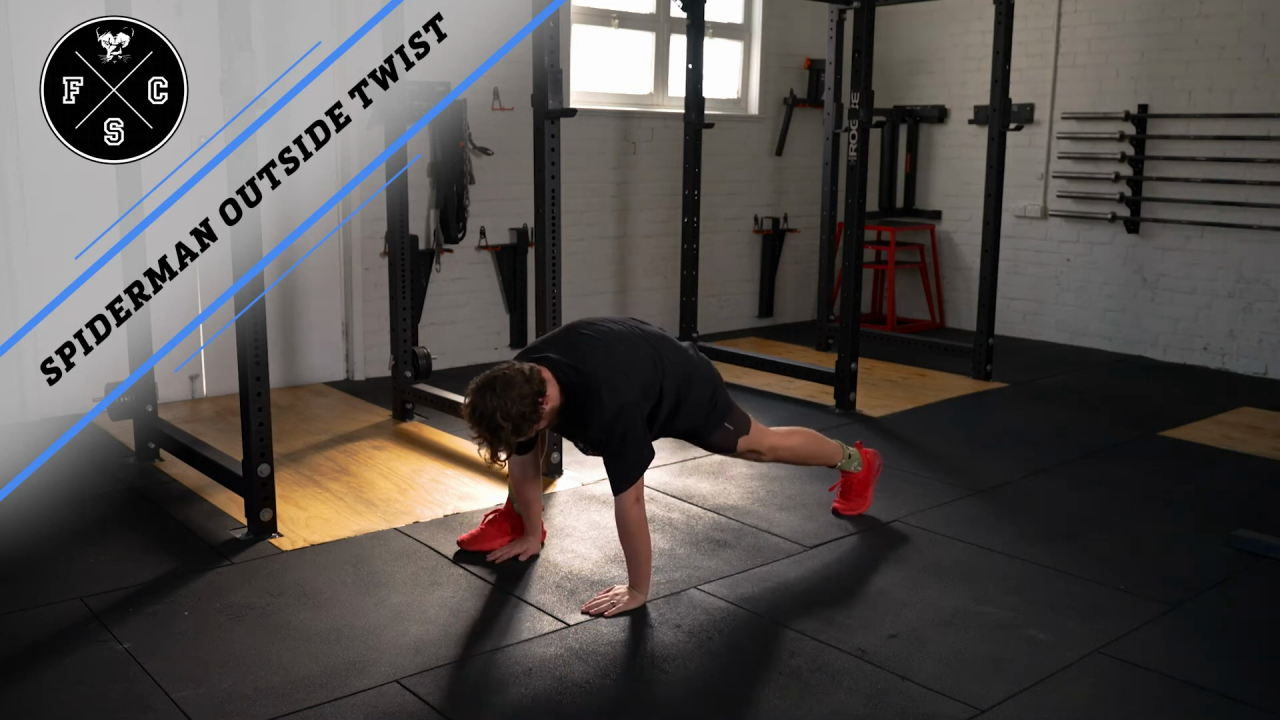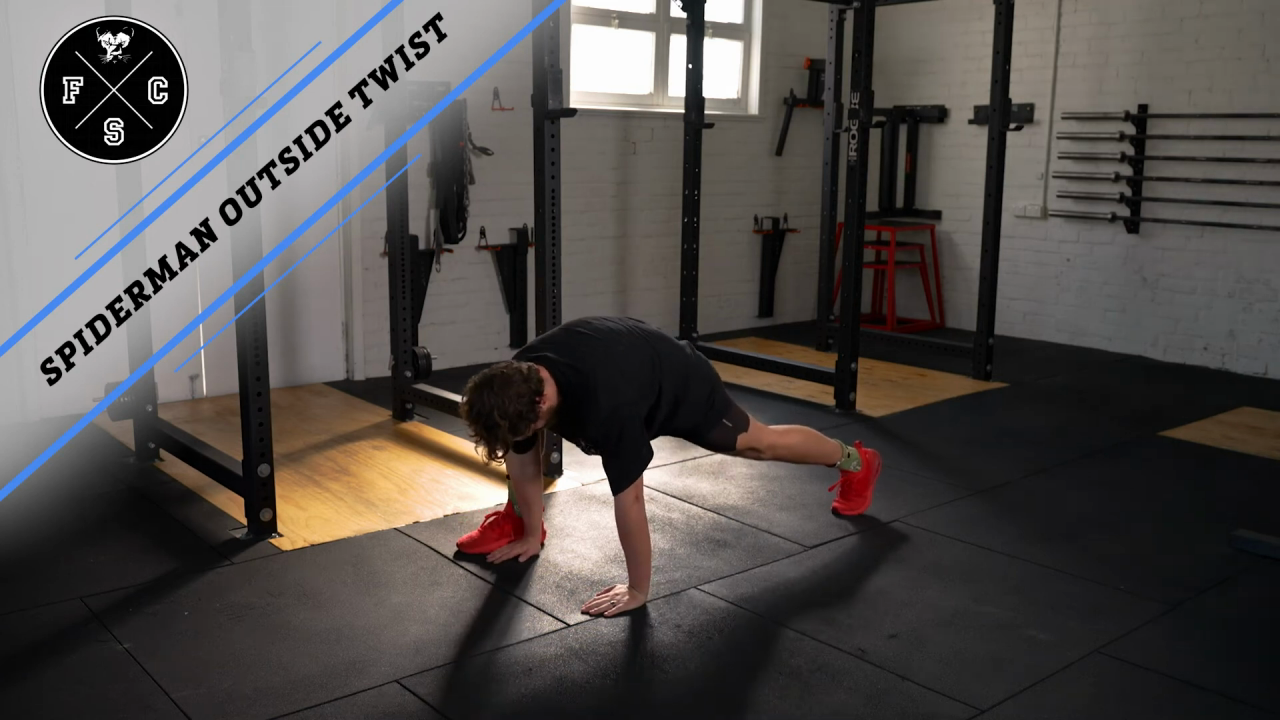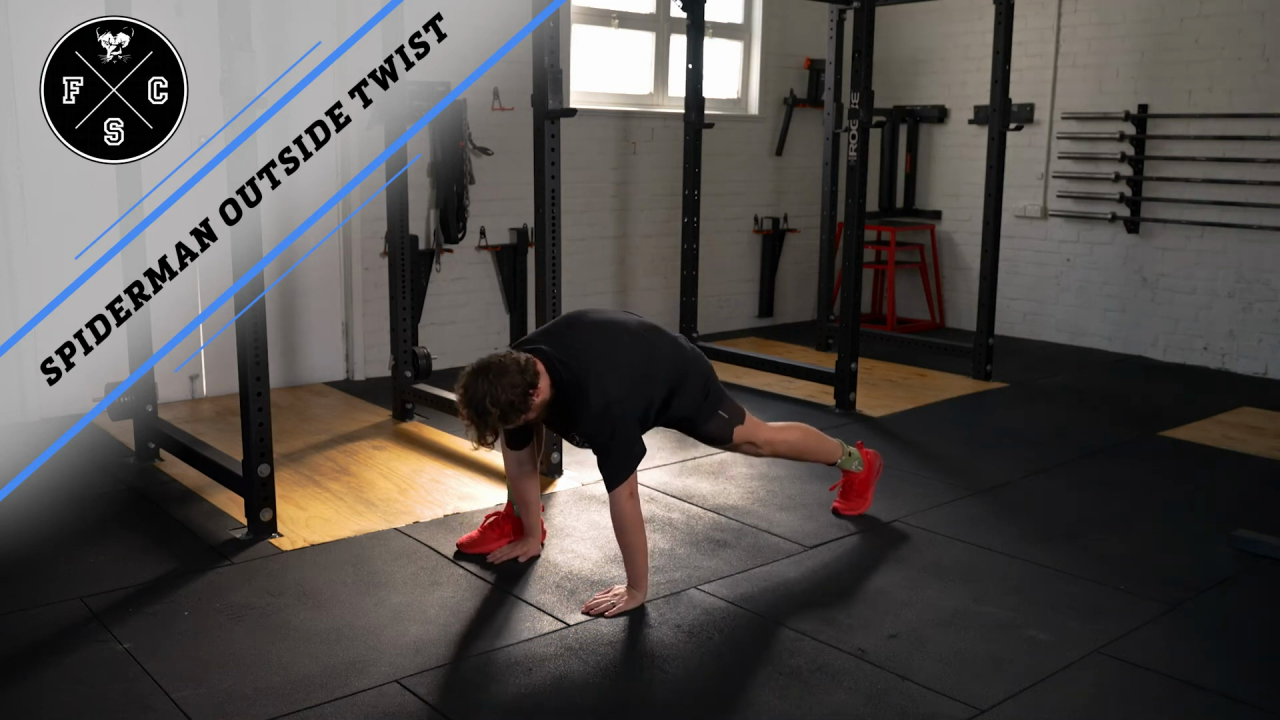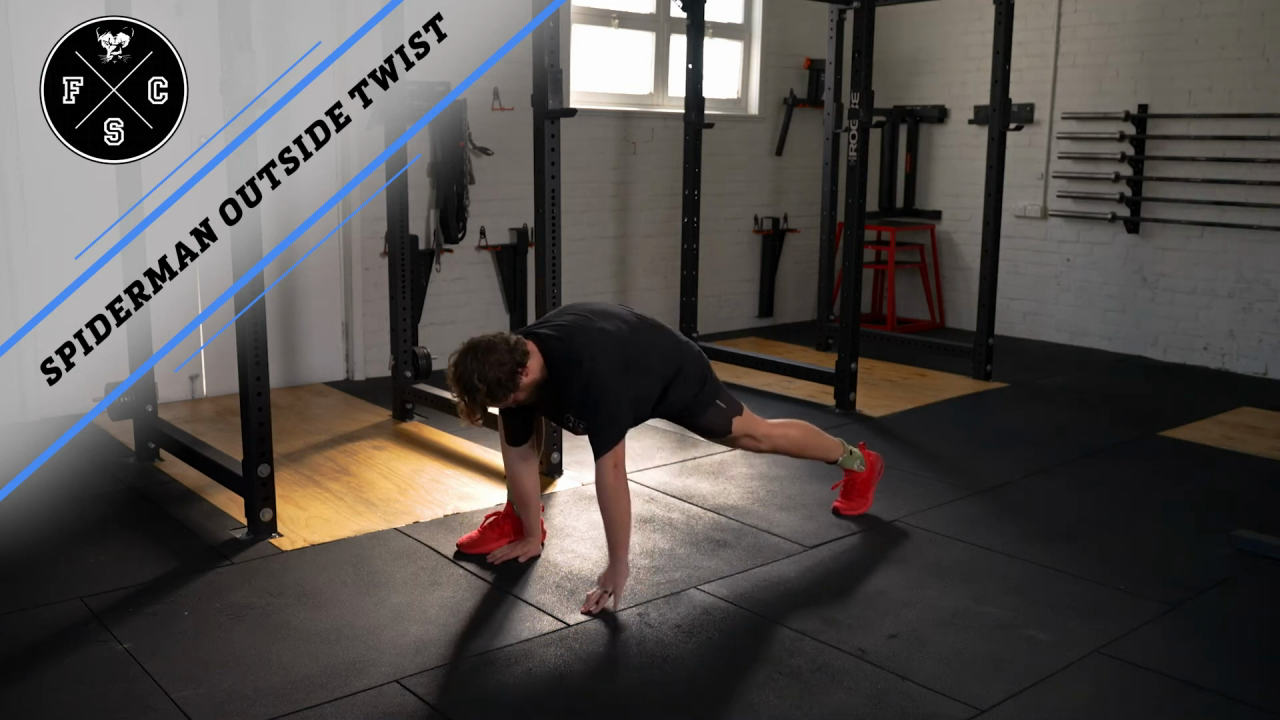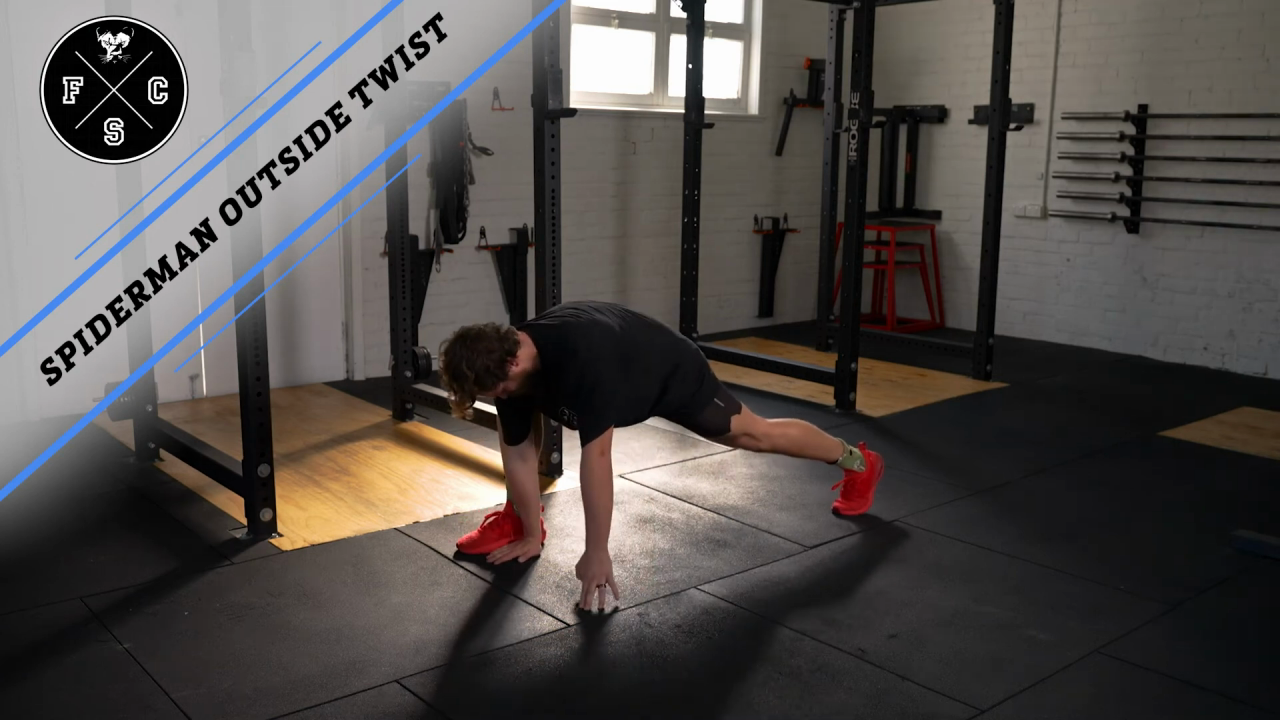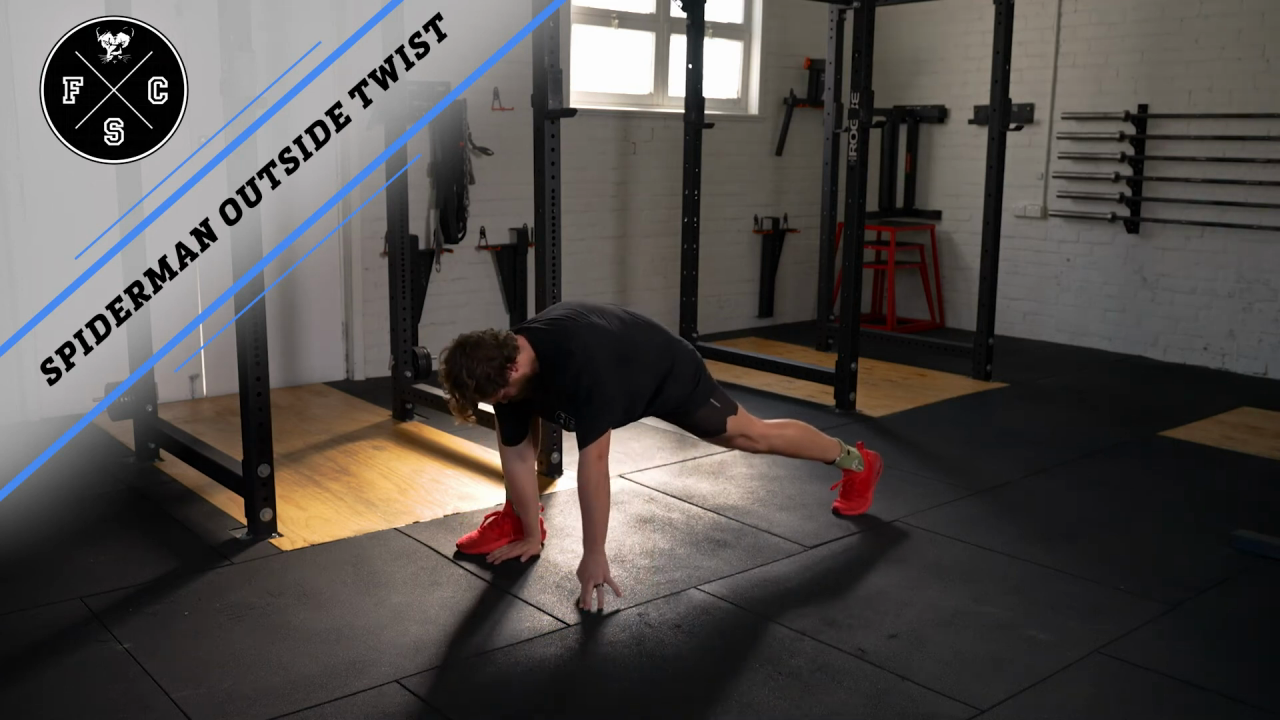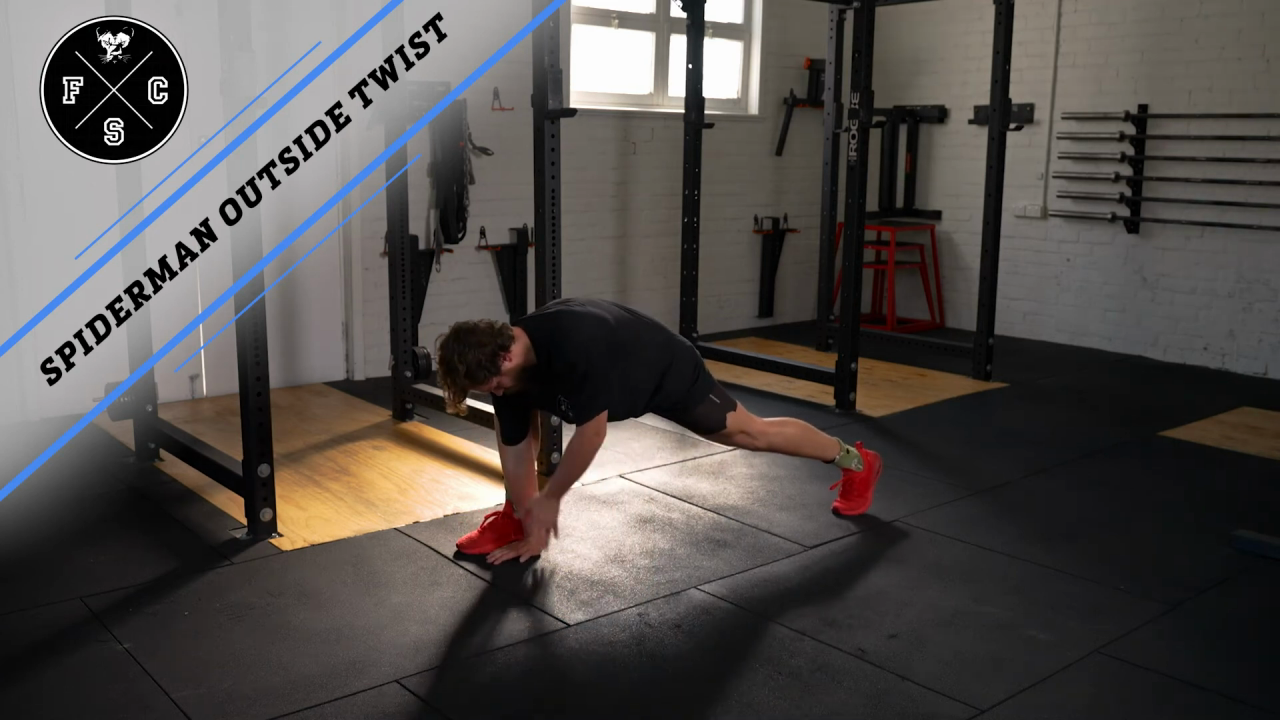
dt=0.3s
person 1, frame 1
left shoulder: (606, 405)
right shoulder: (520, 382)
left elbow: (629, 501)
right elbow: (523, 460)
left wrist: (637, 590)
right wrist: (530, 533)
left hip: (684, 387)
right hip: (631, 358)
left knee: (760, 445)
left ankle: (855, 462)
right ankle: (516, 517)
person 1, frame 2
left shoulder: (604, 405)
right shoulder: (517, 383)
left elbow: (628, 500)
right elbow: (523, 462)
left wrist: (638, 589)
right wrist: (530, 534)
left hip: (682, 385)
right hip: (628, 356)
left knee: (759, 443)
left ankle: (855, 461)
right ankle: (515, 519)
person 1, frame 3
left shoulder: (597, 401)
right shoulder: (514, 375)
left elbow: (624, 496)
right elbow: (519, 457)
left wrist: (637, 588)
right wrist: (530, 534)
left hip: (678, 378)
right hip: (620, 356)
left knee: (755, 438)
left ankle: (855, 462)
right ankle: (513, 518)
person 1, frame 4
left shoulder: (588, 372)
right shoulder: (512, 363)
left elbow: (610, 471)
right elbow: (520, 453)
left wrist: (618, 564)
right wrist: (530, 534)
left hip: (675, 374)
right hip: (626, 362)
left knee: (753, 434)
right knee: (520, 429)
left ankle: (856, 461)
right ankle: (515, 518)
person 1, frame 5
left shoulder: (583, 359)
right shoulder: (508, 360)
left elbow: (596, 458)
right elbow: (518, 453)
left wrist: (597, 552)
right wrist: (530, 535)
left hip: (674, 372)
right hip: (626, 372)
left knee: (753, 433)
right knee: (522, 426)
left ankle: (857, 461)
right ankle: (514, 519)
person 1, frame 6
left shoulder: (580, 361)
right shoulder: (505, 363)
left elbow: (593, 462)
right elbow: (517, 453)
left wrist: (595, 555)
right wrist: (530, 535)
left hip: (670, 374)
right hip: (622, 374)
left knee: (750, 435)
right knee: (522, 425)
left ankle: (855, 461)
right ankle: (515, 518)
person 1, frame 7
left shoulder: (575, 343)
right shoulder: (504, 367)
left elbow: (591, 435)
right elbow: (516, 450)
left wrist: (550, 500)
right wrist: (528, 533)
left hip: (671, 373)
right hip: (621, 377)
left knee: (750, 432)
right knee: (518, 422)
left ankle: (853, 460)
right ankle: (514, 514)
